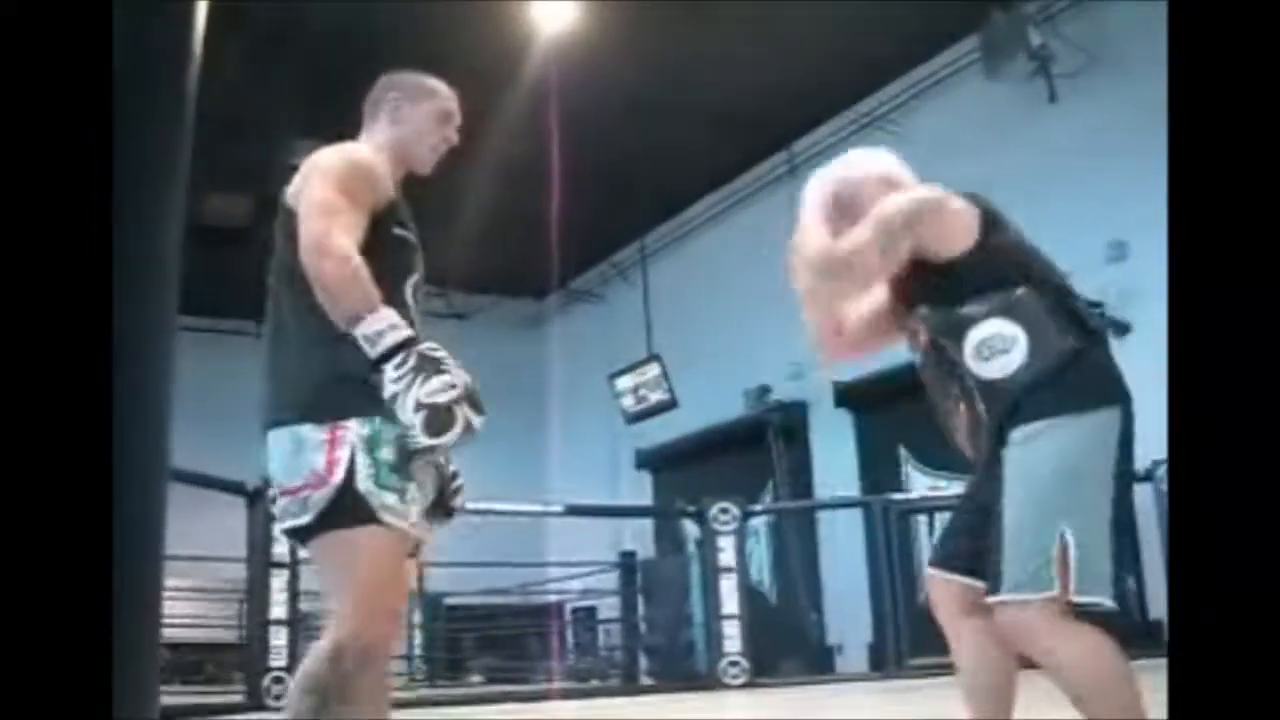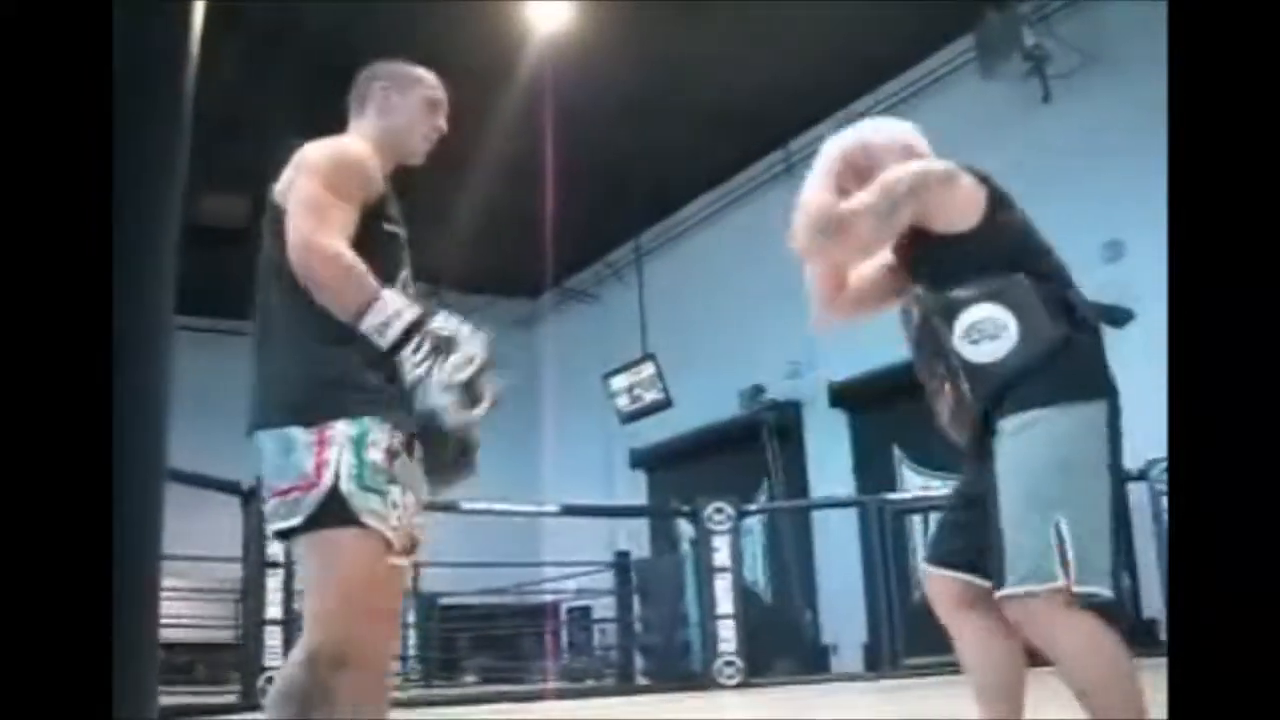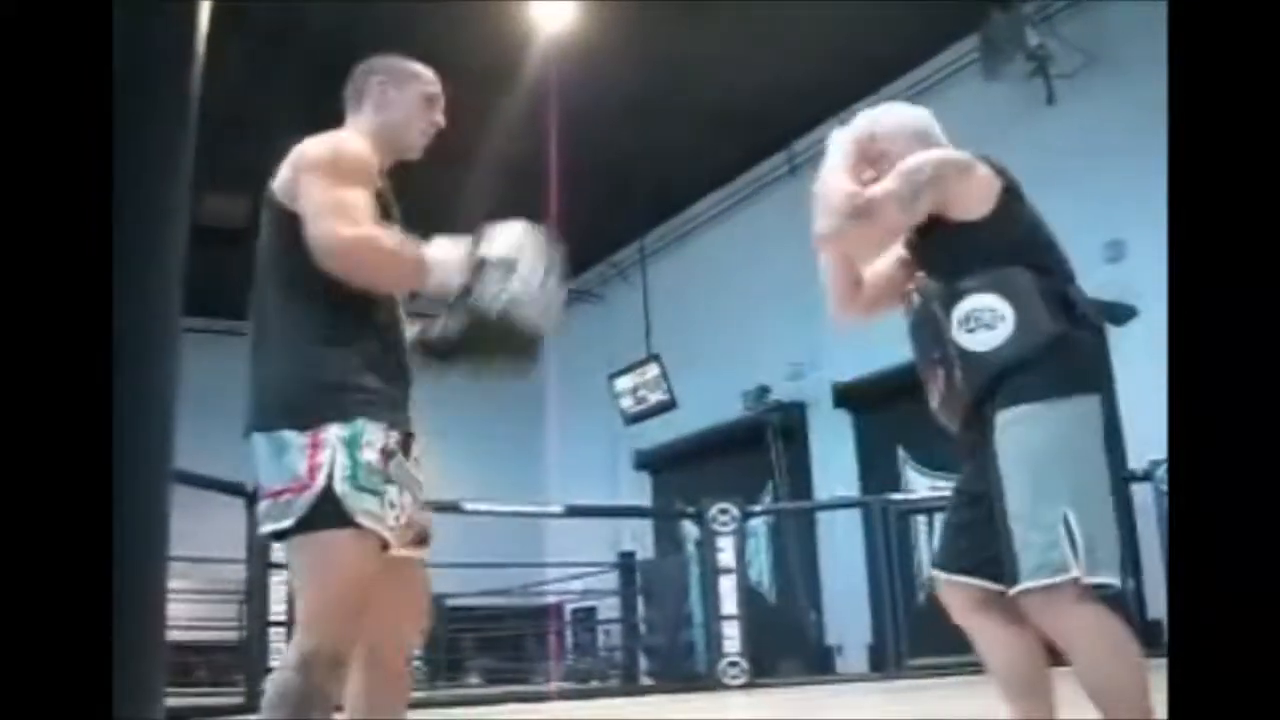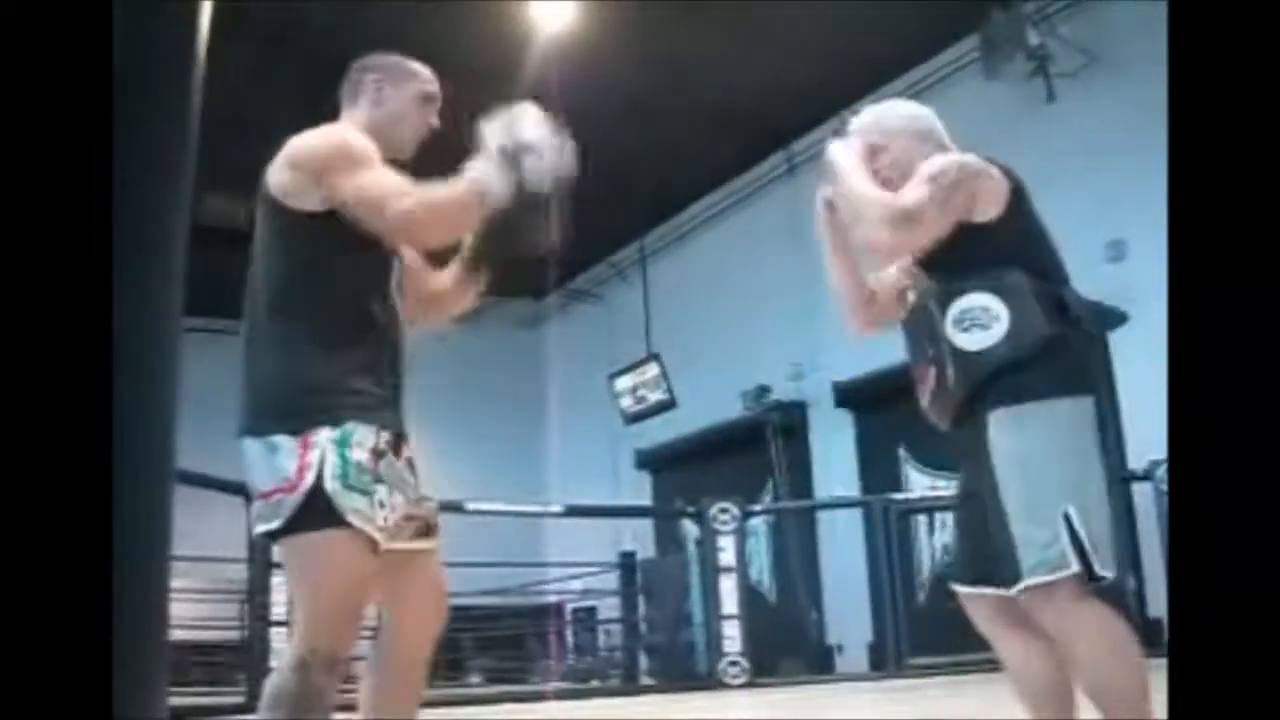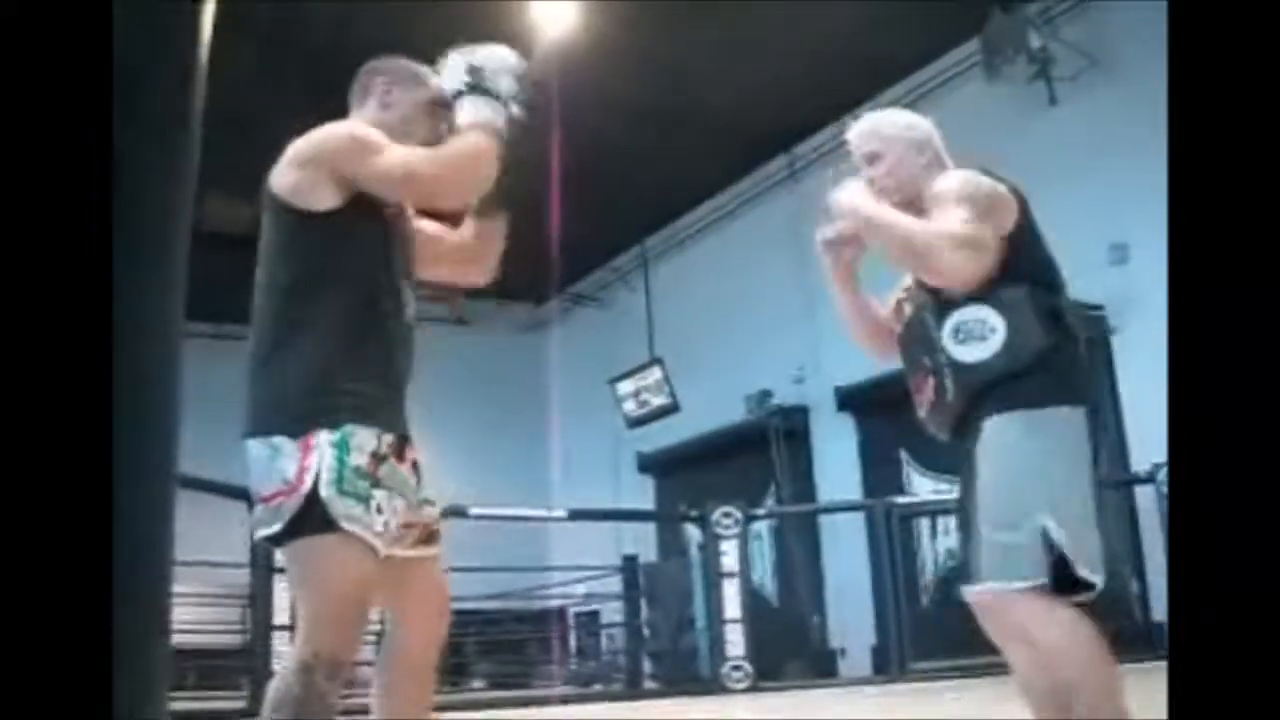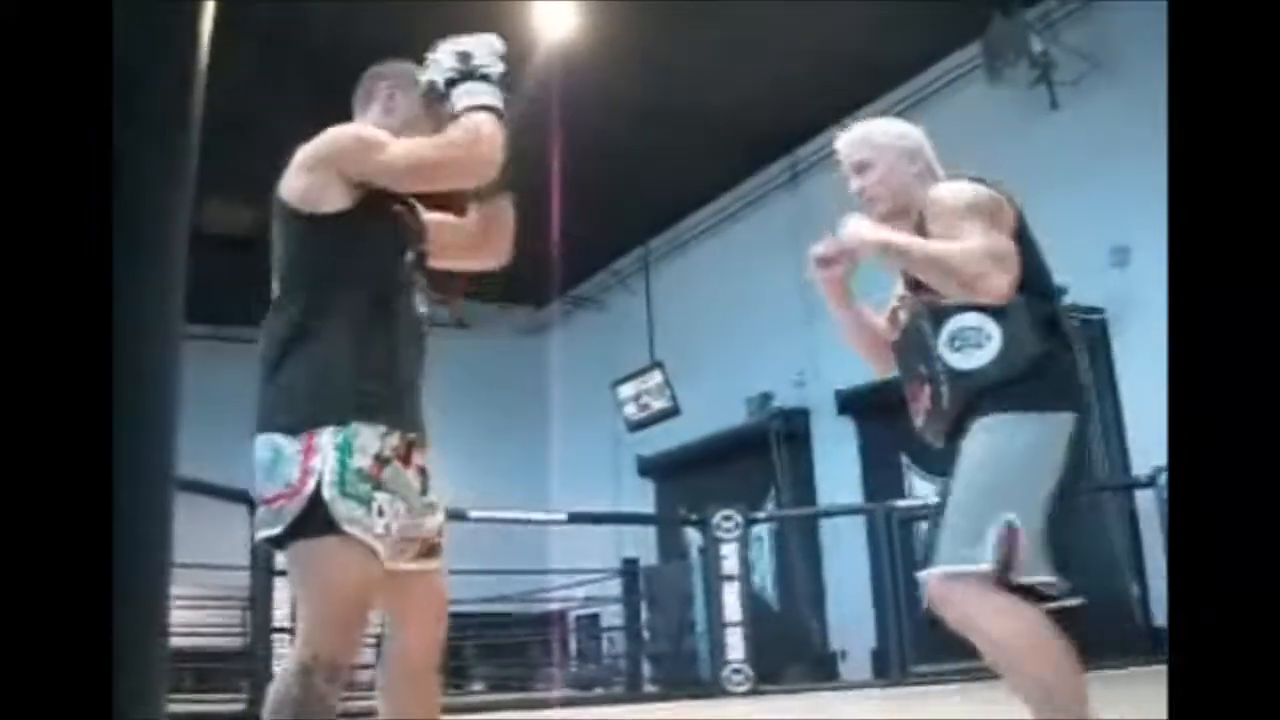
dt=0.1s
person 1, frame 1
left shoulder: (386, 207)
right shoulder: (348, 164)
right elbow: (328, 254)
right wrist: (405, 353)
left hip: (371, 423)
right hip: (337, 417)
left knee: (375, 633)
right knee: (358, 630)
person 1, frame 2
left shoulder: (373, 198)
right shoulder: (337, 159)
right elbow: (316, 253)
left wrist: (426, 406)
right wrist: (416, 333)
left hip: (362, 419)
right hip: (329, 416)
left knee: (373, 633)
right knee: (336, 636)
person 1, frame 3
left shoulder: (368, 180)
right shoulder: (333, 154)
right elbow: (342, 245)
left wrist: (468, 321)
right wrist: (466, 264)
left hip: (370, 423)
right hip: (325, 418)
left knee: (397, 622)
right knee: (330, 637)
person 1, frame 4
left shoulder: (368, 199)
right shoulder: (327, 148)
left elbow: (433, 302)
right elbow: (417, 218)
left wrist: (494, 211)
right wrist: (499, 166)
left hip: (364, 422)
right hip: (320, 419)
left knee: (418, 611)
right knee: (326, 639)
person 1, frame 5
left shoulder: (388, 211)
right shoulder: (332, 146)
left elbow: (475, 263)
right elbow: (457, 180)
left wrist: (486, 141)
right wrist: (486, 102)
left hip: (374, 431)
right hip: (323, 426)
left knee: (424, 617)
right knee: (330, 641)
person 1, frame 6
left shoulder: (397, 208)
right shoulder: (340, 149)
left elbow: (490, 246)
right elbow: (468, 160)
left wrist: (497, 173)
right wrist: (478, 88)
left hip: (387, 432)
right hip: (330, 427)
left knee: (422, 627)
right knee: (330, 641)
person 2, frame 1
left shoulder: (924, 207)
right shoulder: (910, 274)
left elbow: (828, 274)
right elbow: (836, 344)
left wrist: (816, 203)
right wrist: (821, 233)
left hip: (1058, 412)
right hip: (1016, 428)
left knee: (1031, 610)
right knee: (953, 590)
person 2, frame 2
left shoulder: (929, 180)
right shoulder: (914, 245)
left elbow: (819, 239)
right elbow: (832, 301)
left wrist: (827, 163)
right wrist: (826, 199)
left hip: (1048, 401)
right hip: (1004, 419)
left knee: (1037, 602)
right knee: (953, 586)
person 2, frame 3
left shoulder: (945, 169)
right shoulder: (926, 235)
left elbow: (838, 227)
right elbow: (849, 298)
left wrist: (835, 157)
right wrist: (836, 200)
left hip: (1039, 396)
right hip: (996, 412)
left knee: (1052, 594)
right knee: (968, 591)
person 2, frame 4
left shoulder: (956, 173)
right shoulder: (929, 232)
left elbow: (882, 233)
right elbow: (866, 313)
left wrist: (845, 163)
right wrist: (835, 226)
left hip: (1033, 396)
right hip: (991, 413)
left knee: (1053, 594)
right knee: (989, 600)
person 2, frame 5
left shoulder: (964, 190)
right shoulder: (928, 256)
left elbow: (960, 264)
right elbow: (889, 344)
left wrist: (867, 212)
right wrist: (841, 272)
left hip: (1029, 407)
right hip: (989, 422)
left knee: (1011, 593)
right knee: (1010, 605)
person 2, frame 6
left shoulder: (961, 199)
right shoulder: (918, 253)
left elbow: (992, 276)
right elbow: (888, 356)
left wrist: (879, 239)
right wrist: (833, 286)
left hip: (1020, 410)
right hip: (987, 422)
left knee: (957, 586)
right knee: (999, 604)
